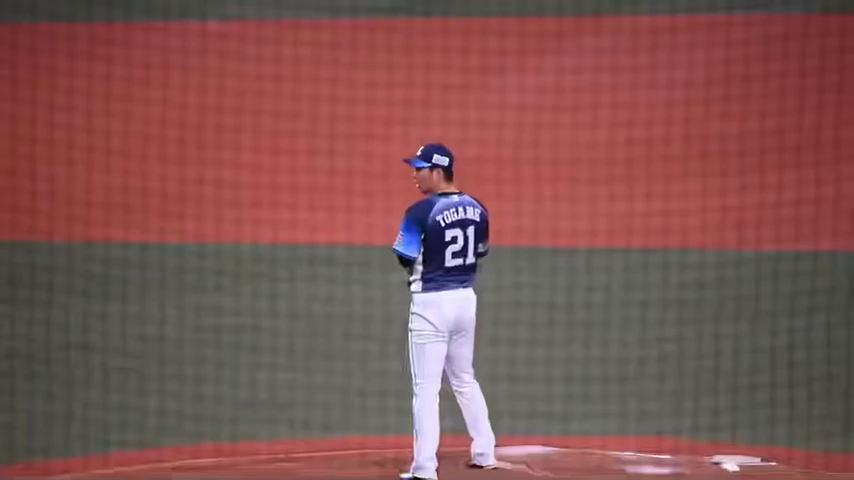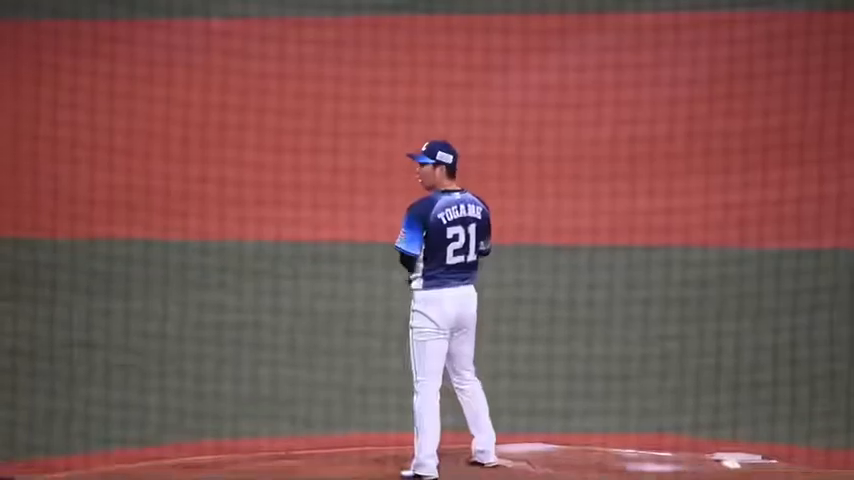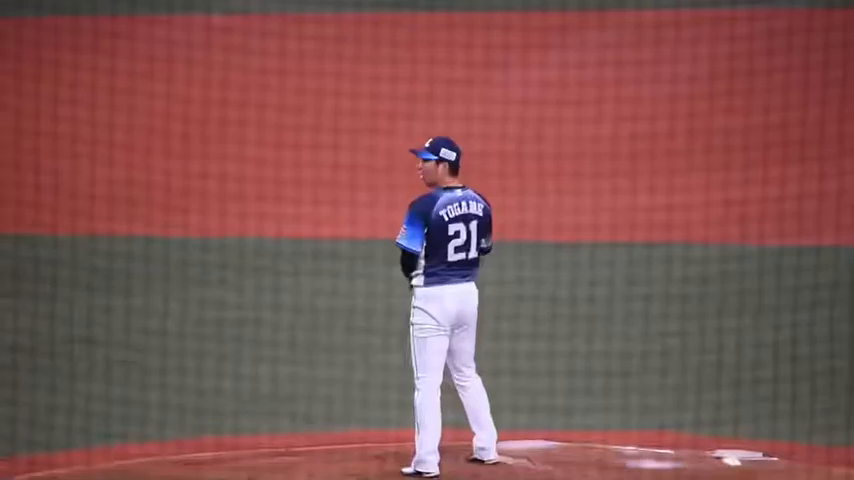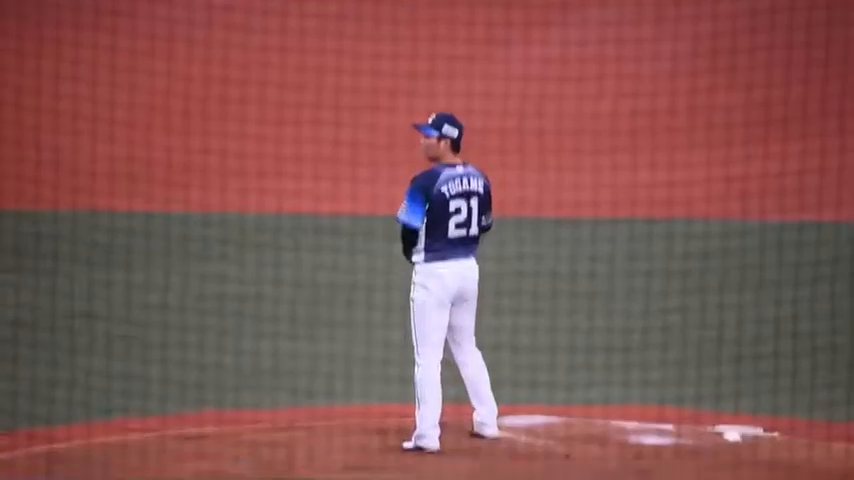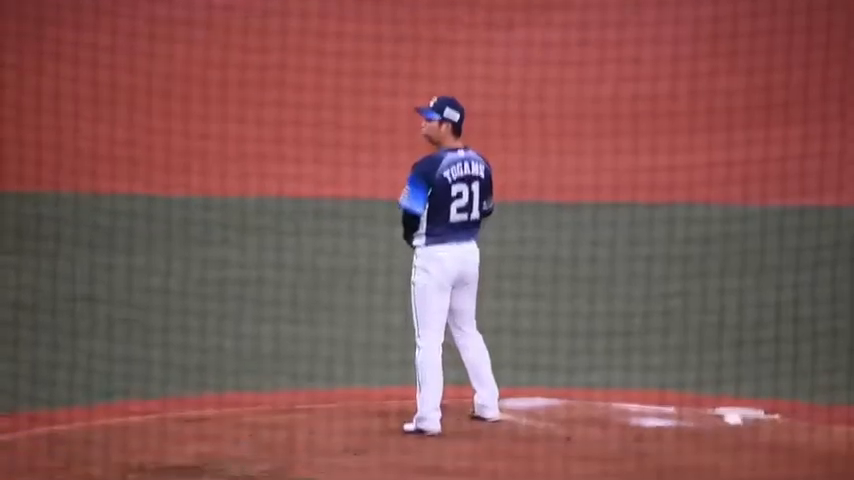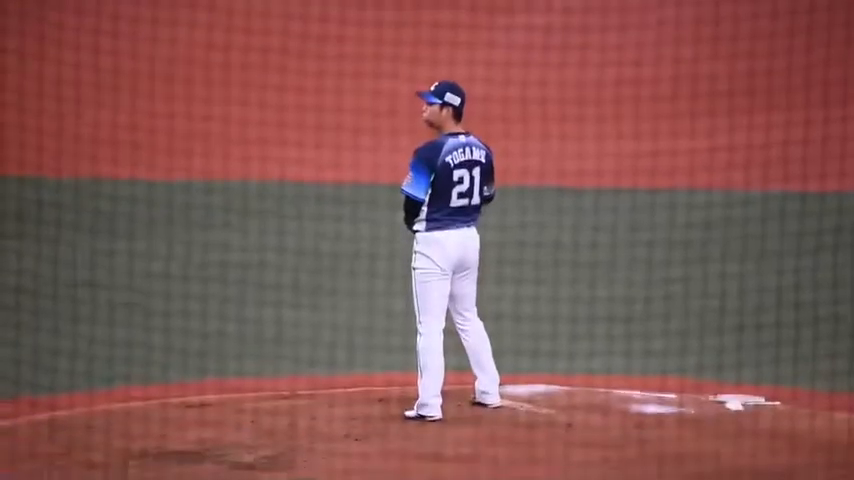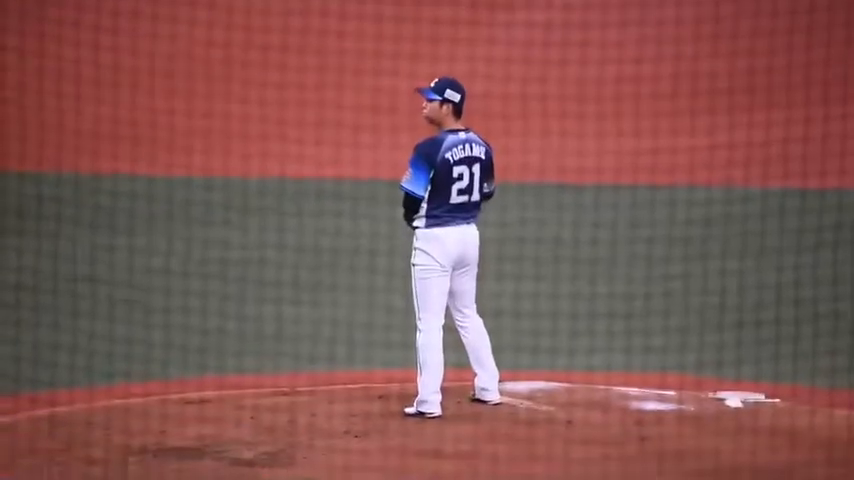
dt=0.1s
person 1, frame 1
left shoulder: (421, 211)
right shoulder: (477, 209)
left elbow: (405, 258)
left hip: (432, 303)
right hip: (465, 299)
left knee: (426, 387)
right knee: (465, 380)
person 1, frame 2
left shoulder: (423, 208)
right shoulder: (479, 207)
left elbow: (407, 257)
left wrist: (424, 263)
left hip: (433, 300)
right hip: (466, 297)
left knee: (427, 384)
right knee: (466, 377)
right ankle: (486, 451)
person 1, frame 3
left shoulder: (425, 205)
right shoulder: (480, 204)
left elbow: (408, 256)
right elbow: (485, 248)
left wrist: (414, 276)
left hip: (434, 296)
right hip: (467, 293)
left knee: (428, 381)
right knee: (466, 373)
right ankle: (487, 448)
person 1, frame 4
left shoulder: (426, 181)
right shoulder: (480, 180)
left elbow: (408, 232)
right elbow: (485, 225)
left wrist: (413, 254)
left hip: (435, 272)
right hip: (468, 269)
left knee: (428, 356)
right knee: (466, 349)
left ankle: (427, 436)
right ankle: (487, 422)
person 1, frame 5
left shoulder: (428, 166)
right shoulder: (481, 164)
left elbow: (410, 217)
right elbow: (486, 210)
left wrist: (412, 239)
left hip: (435, 256)
right hip: (468, 253)
left knee: (429, 339)
right knee: (467, 331)
left ankle: (428, 419)
right ankle: (488, 405)
person 1, frame 6
left shoulder: (430, 152)
right shoulder: (482, 150)
left elbow: (412, 202)
right elbow: (487, 196)
left wrist: (413, 224)
left hip: (435, 241)
right hip: (468, 239)
left knee: (430, 325)
right knee: (468, 317)
left ankle: (429, 405)
right ankle: (489, 391)
person 1, frame 7
left shoulder: (430, 148)
right shoulder: (481, 146)
left elbow: (412, 198)
right elbow: (487, 193)
left wrist: (412, 220)
left hip: (434, 239)
right hip: (468, 236)
left knee: (429, 322)
right knee: (467, 314)
left ankle: (428, 402)
right ankle: (488, 388)
